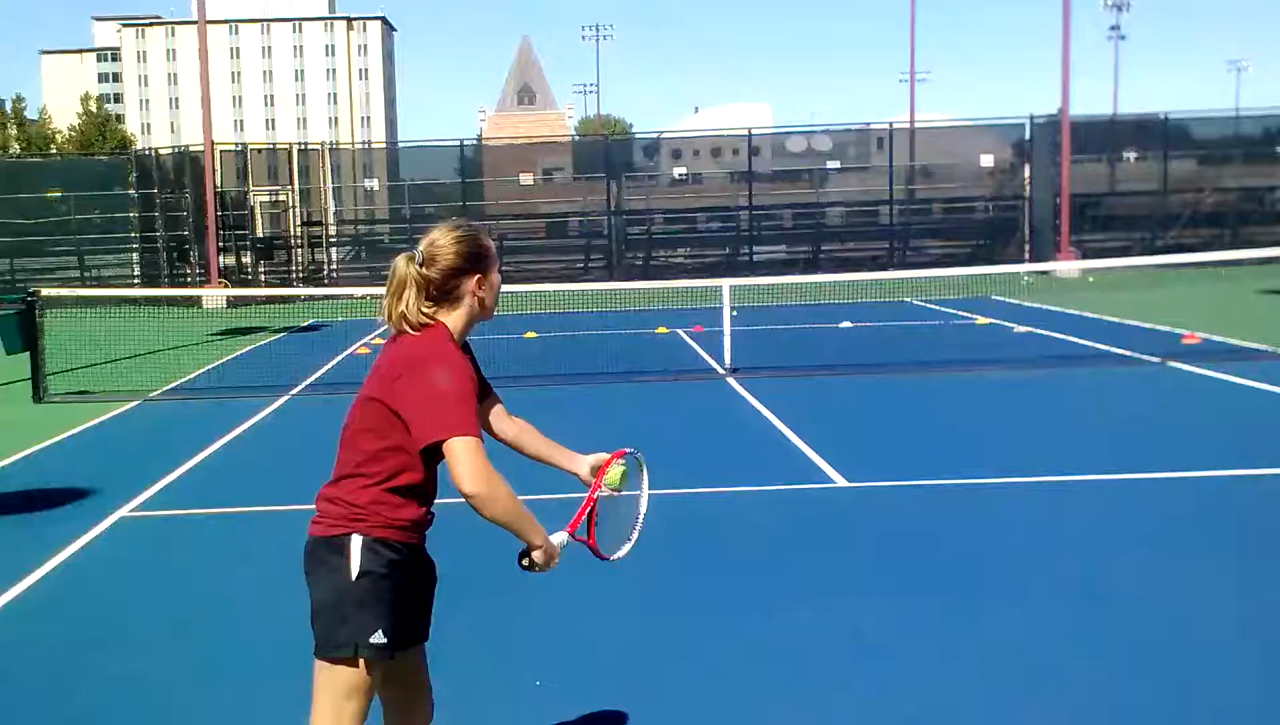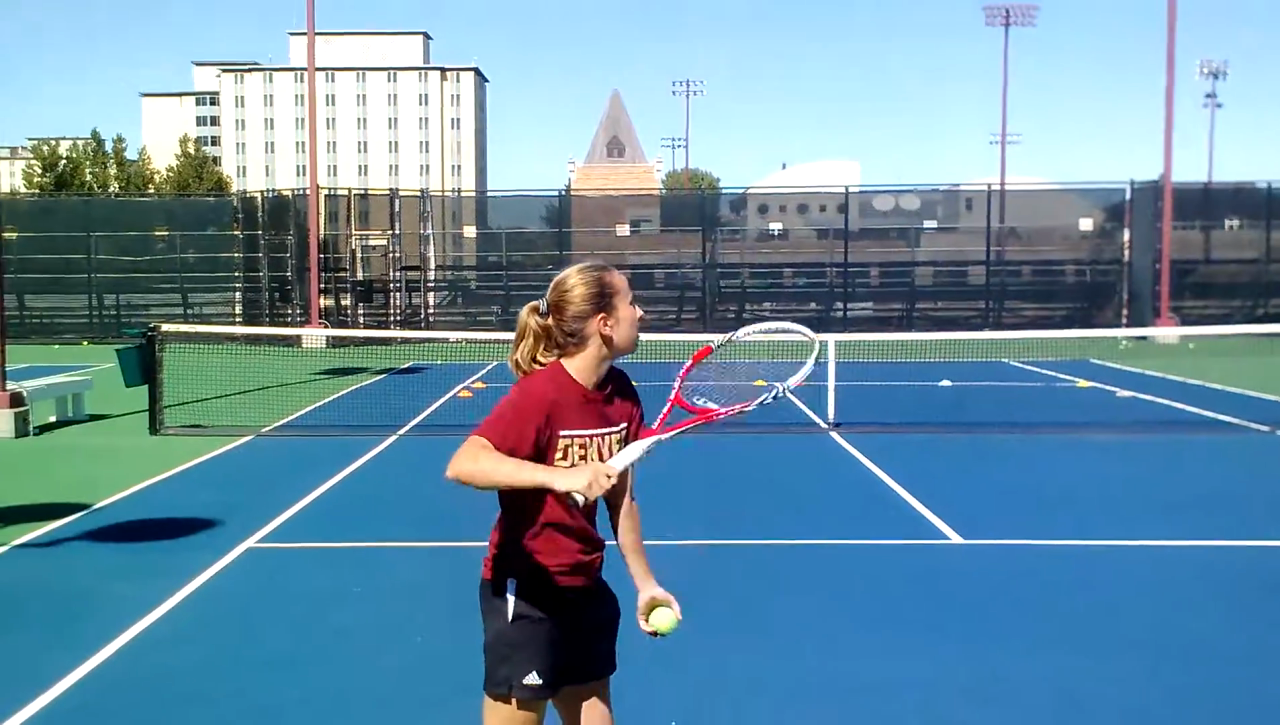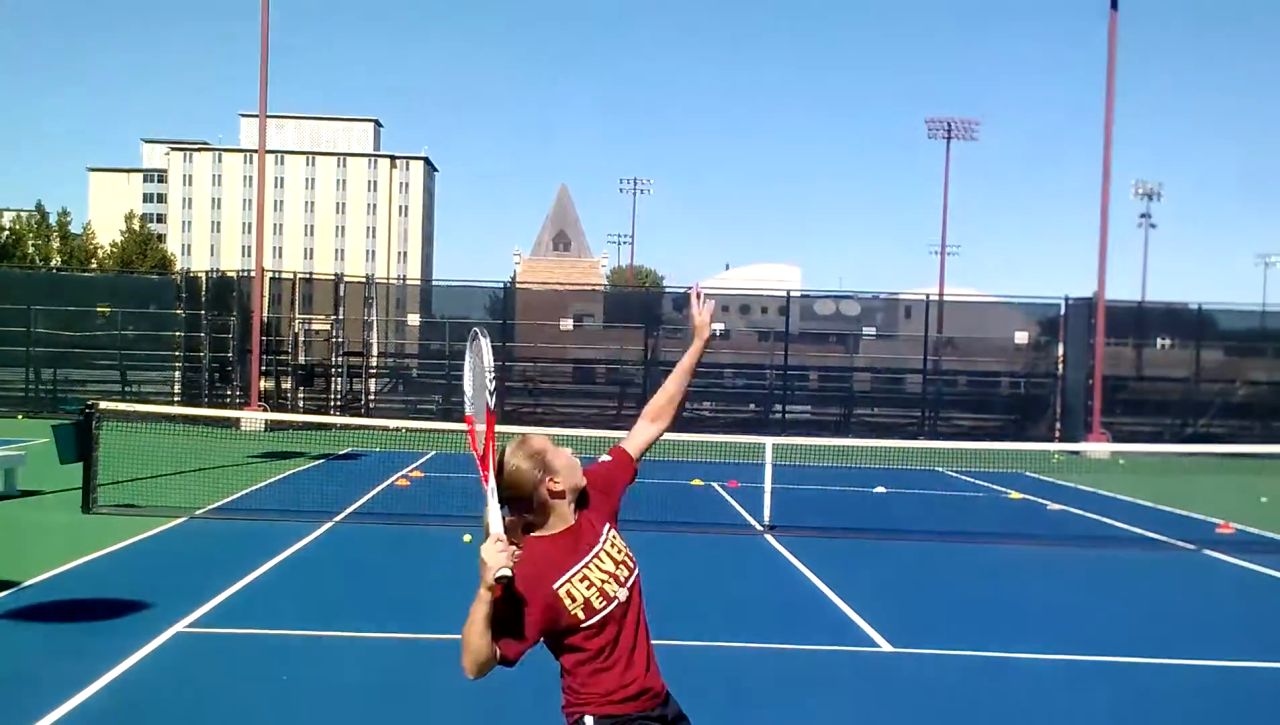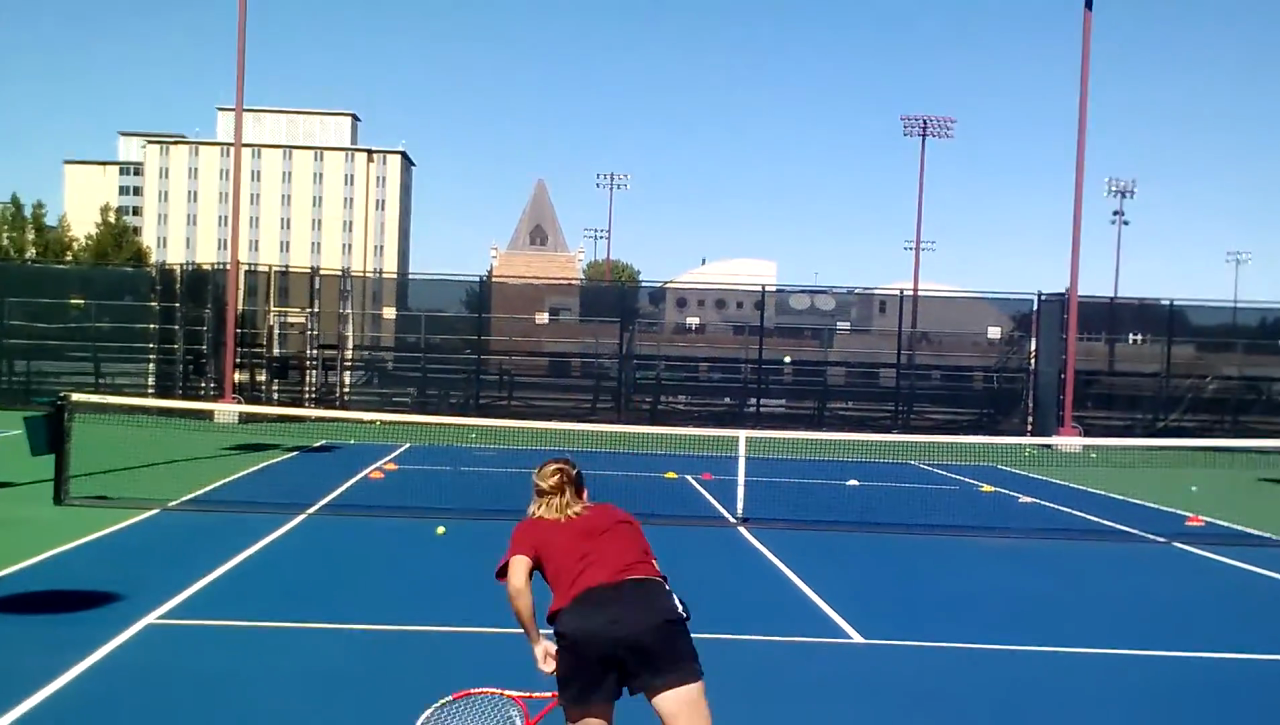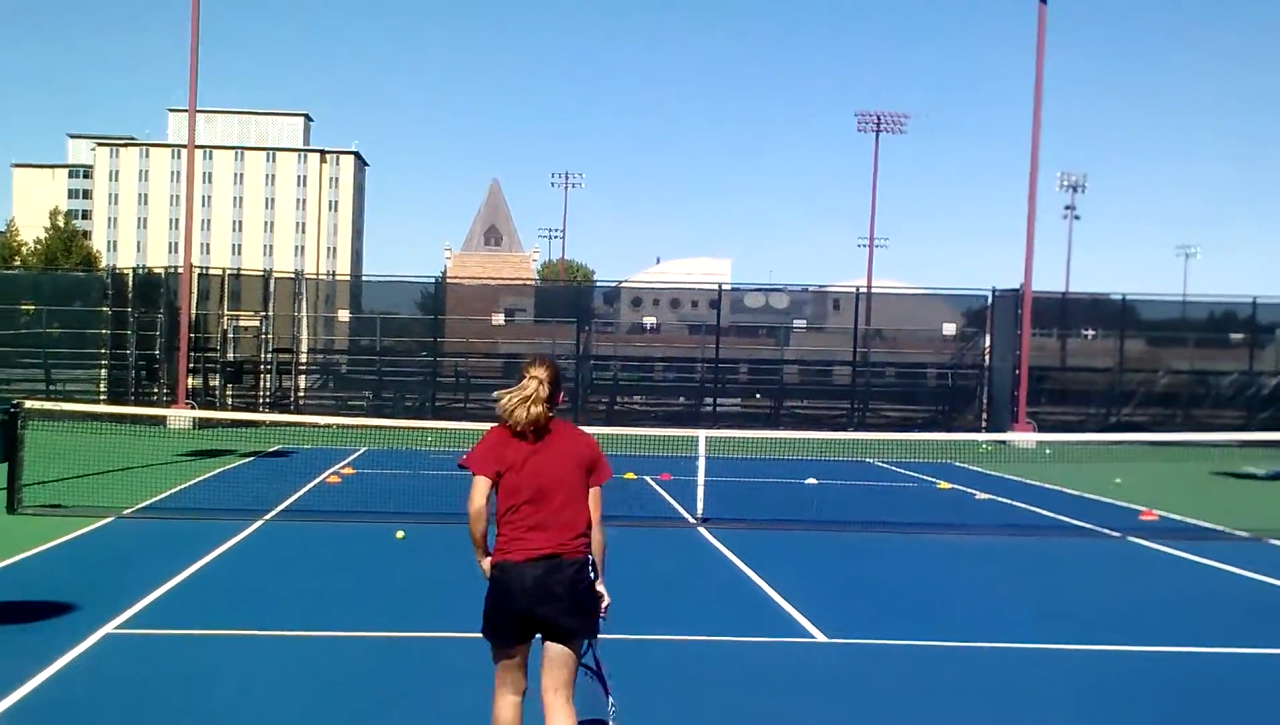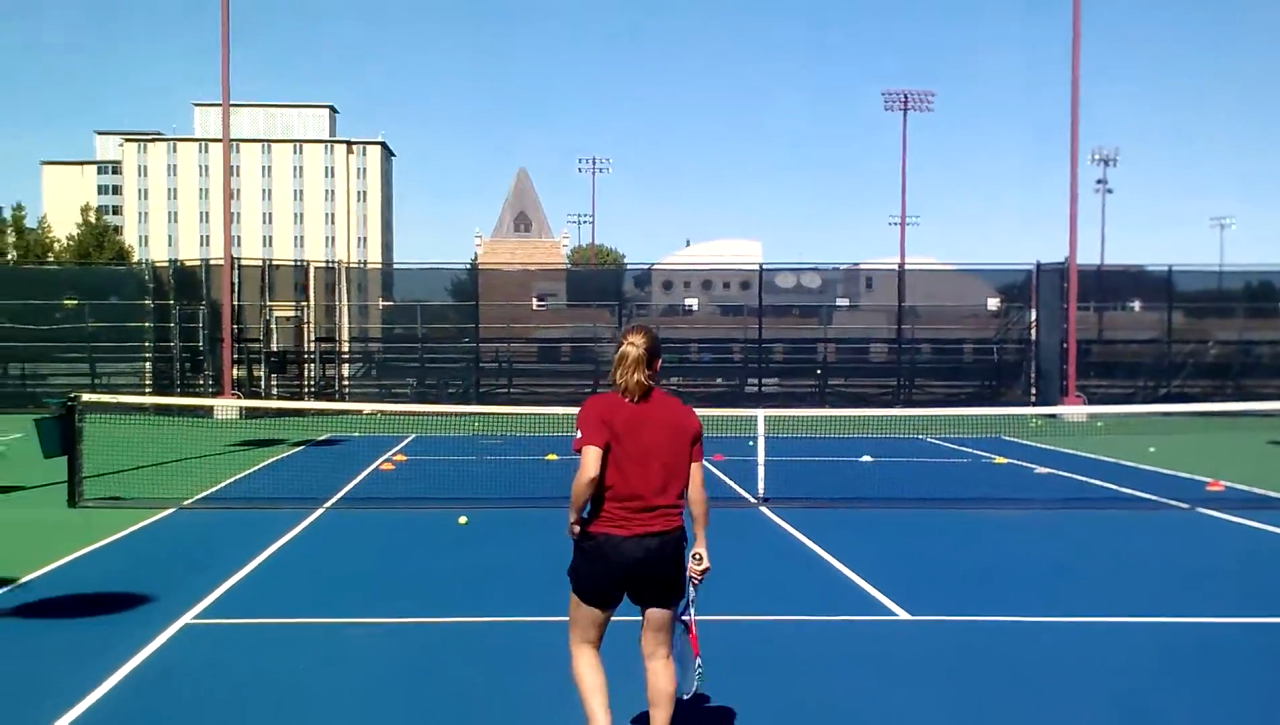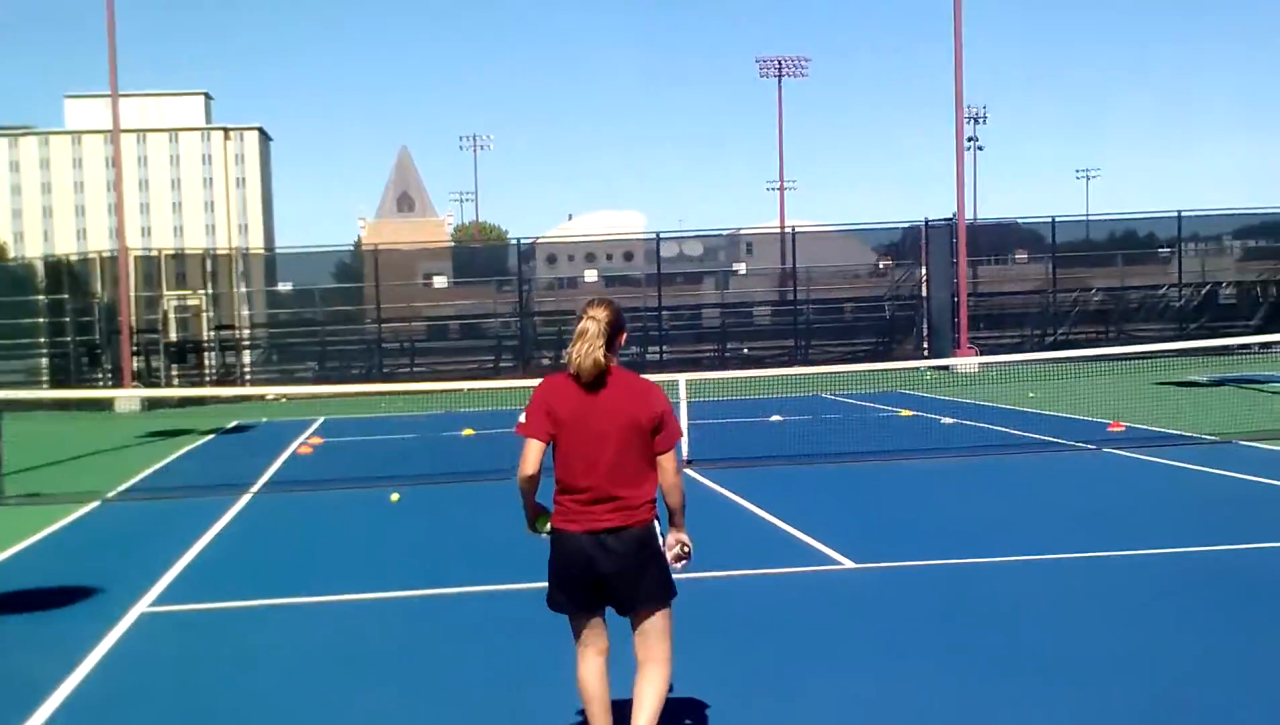
dt=0.7s
person 1, frame 1
left shoulder: (443, 349)
right shoulder: (436, 361)
left elbow: (499, 420)
right elbow: (473, 478)
left wrist: (575, 463)
right wrist: (537, 538)
left hip: (395, 547)
right hip: (360, 547)
person 1, frame 2
left shoulder: (621, 392)
right shoulder: (540, 393)
right elbow: (462, 465)
left wrist: (644, 582)
right wrist: (559, 476)
left hip: (585, 588)
right hip: (526, 592)
person 1, frame 3
left shoulder: (595, 497)
right shoulder: (527, 575)
left elbow: (650, 424)
right elbow: (475, 665)
left wrist: (698, 343)
right wrist: (489, 590)
person 1, frame 4
left shoulder: (527, 531)
right shoulder: (618, 516)
left elbow: (517, 583)
left wrist: (537, 642)
left hip: (582, 627)
right hip: (646, 614)
person 1, frame 5
left shoulder: (495, 440)
right shoulder: (585, 444)
left elbow: (477, 505)
right elbow: (595, 522)
left wrist: (483, 555)
right wrist: (598, 578)
left hip: (511, 573)
right hip: (568, 575)
left knee: (510, 687)
person 1, frame 6
left shoulder: (599, 407)
right shoulder: (686, 414)
left elbow: (589, 473)
right elbow: (696, 488)
left wrist: (575, 516)
right wrist: (700, 544)
left hip: (606, 542)
right hip: (666, 545)
left knee: (583, 646)
right knee: (658, 653)
person 1, frame 7
left shoulder: (549, 393)
right shoulder: (651, 396)
left elbow: (529, 470)
right elbow: (669, 475)
left wrist: (530, 506)
right wrist: (678, 528)
left hip: (573, 542)
right hip: (635, 540)
left knee: (590, 652)
right knee: (655, 659)
